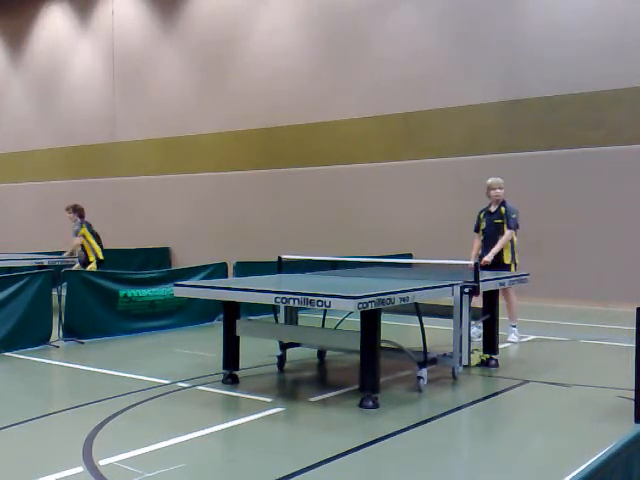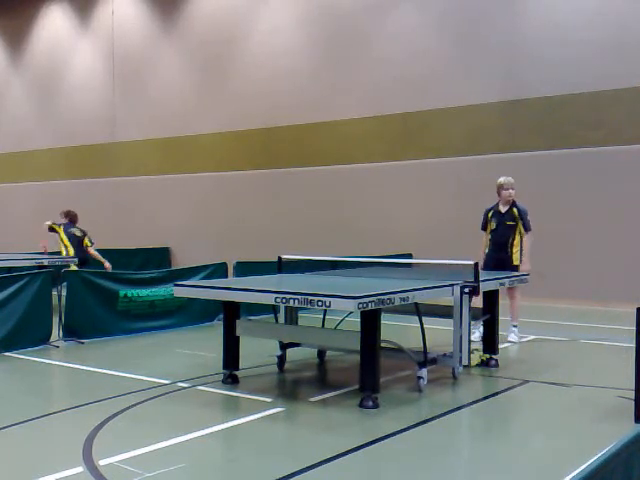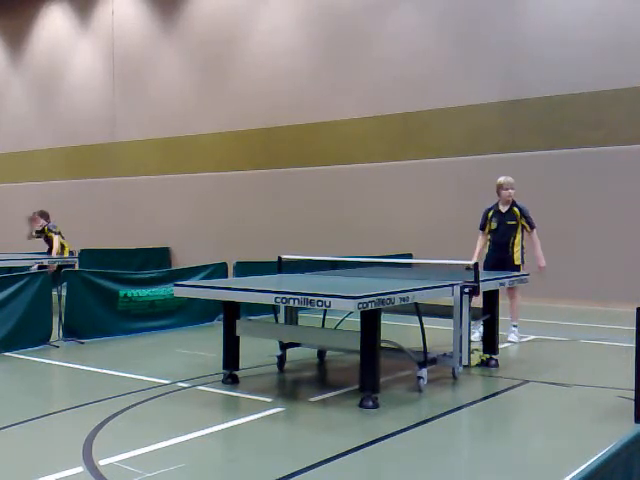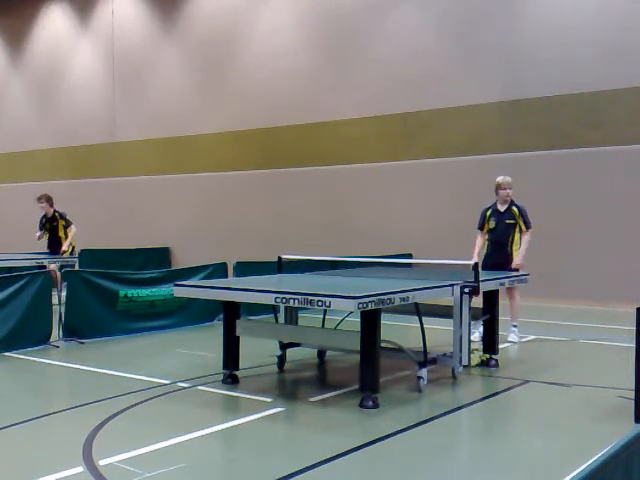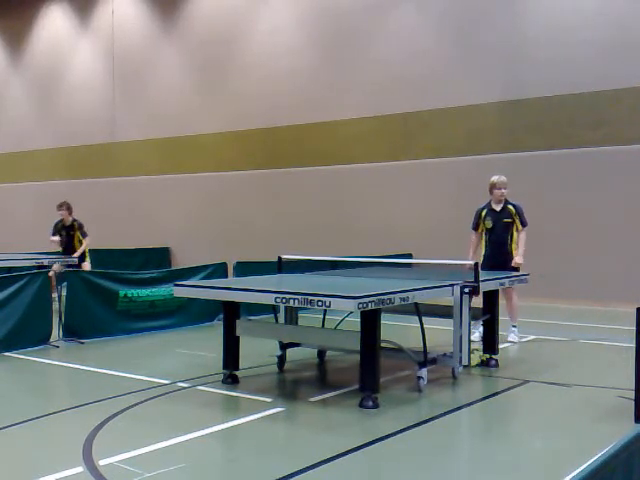
dt=0.3s
person 1, frame 1
left shoulder: (509, 210)
right shoulder: (482, 213)
left elbow: (509, 234)
right elbow: (478, 237)
left wrist: (492, 253)
right wrist: (473, 258)
left hip: (504, 259)
right hip: (485, 259)
left knee: (507, 291)
left ankle: (513, 328)
right ankle: (479, 326)
person 1, frame 2
left shoulder: (520, 211)
right shoulder: (490, 212)
left elbow: (526, 236)
left wrist: (525, 261)
right wrist: (483, 256)
left hip: (512, 258)
right hip: (492, 258)
left knee: (512, 291)
left ankle: (514, 329)
right ankle: (482, 326)
person 1, frame 3
left shoulder: (520, 211)
right shoulder: (489, 212)
left elbow: (532, 233)
right elbow: (483, 235)
left wrist: (540, 257)
right wrist: (475, 257)
left hip: (513, 258)
right hip: (492, 258)
left knee: (512, 291)
left ankle: (514, 328)
right ankle: (481, 326)
person 1, frame 4
left shoulder: (519, 210)
right shoulder: (487, 211)
left elbow: (526, 234)
right elbow: (481, 235)
left wrist: (520, 256)
right wrist: (475, 256)
left hip: (511, 259)
right hip: (490, 258)
left knee: (512, 290)
left ankle: (514, 328)
right ankle: (480, 326)
person 1, frame 5
left shoulder: (514, 209)
right shoulder: (482, 211)
left elbow: (521, 233)
right elbow: (476, 235)
left wrist: (519, 255)
right wrist: (471, 258)
left hip: (508, 259)
right hip: (488, 259)
left knee: (509, 292)
left ankle: (513, 328)
right ankle: (480, 326)
